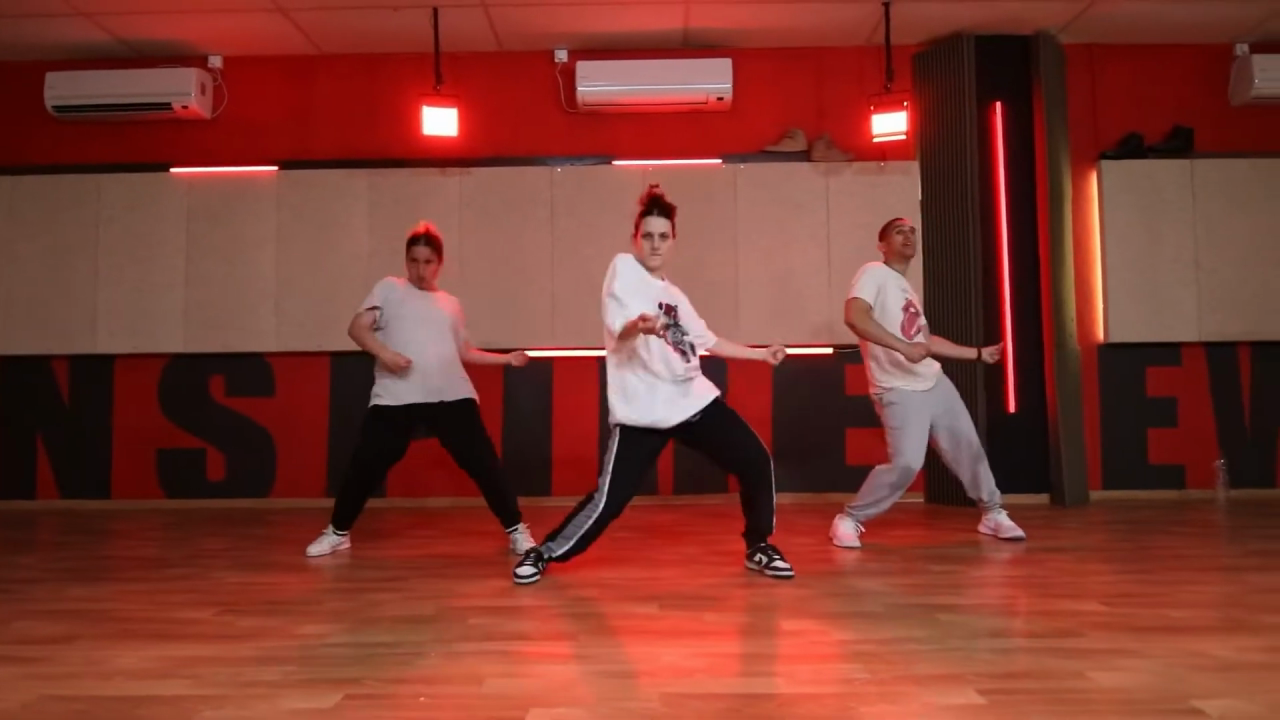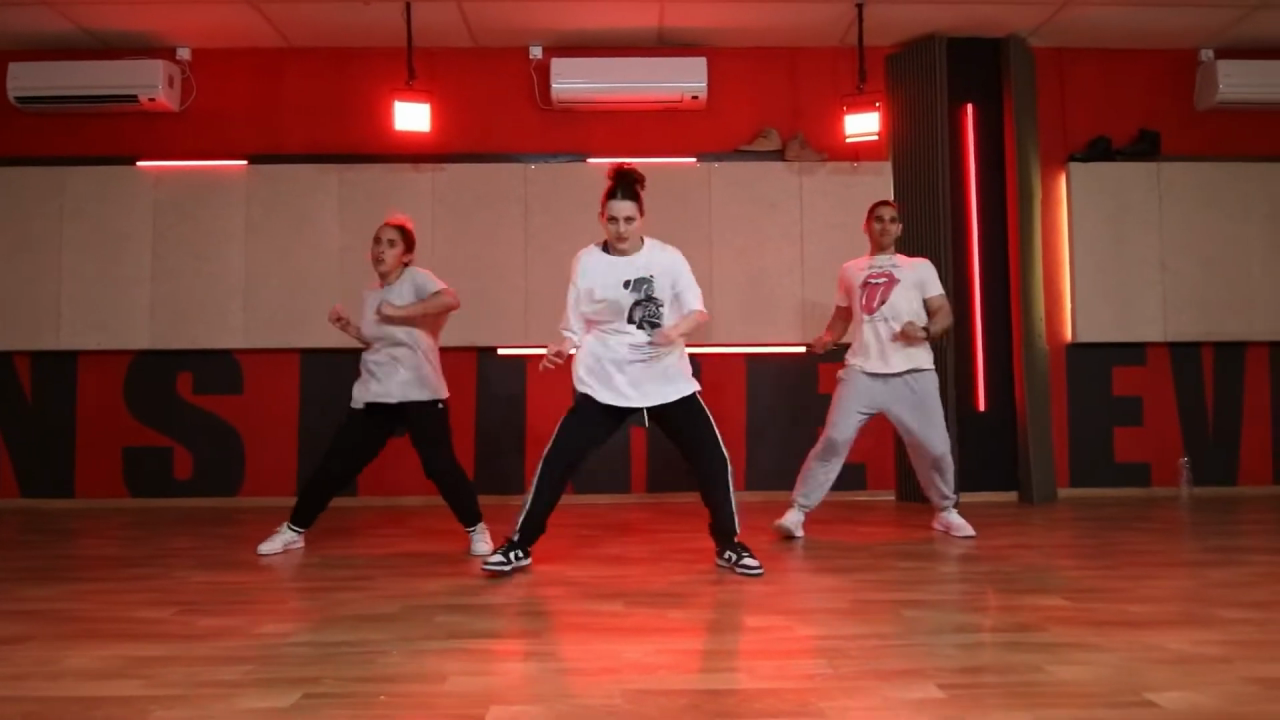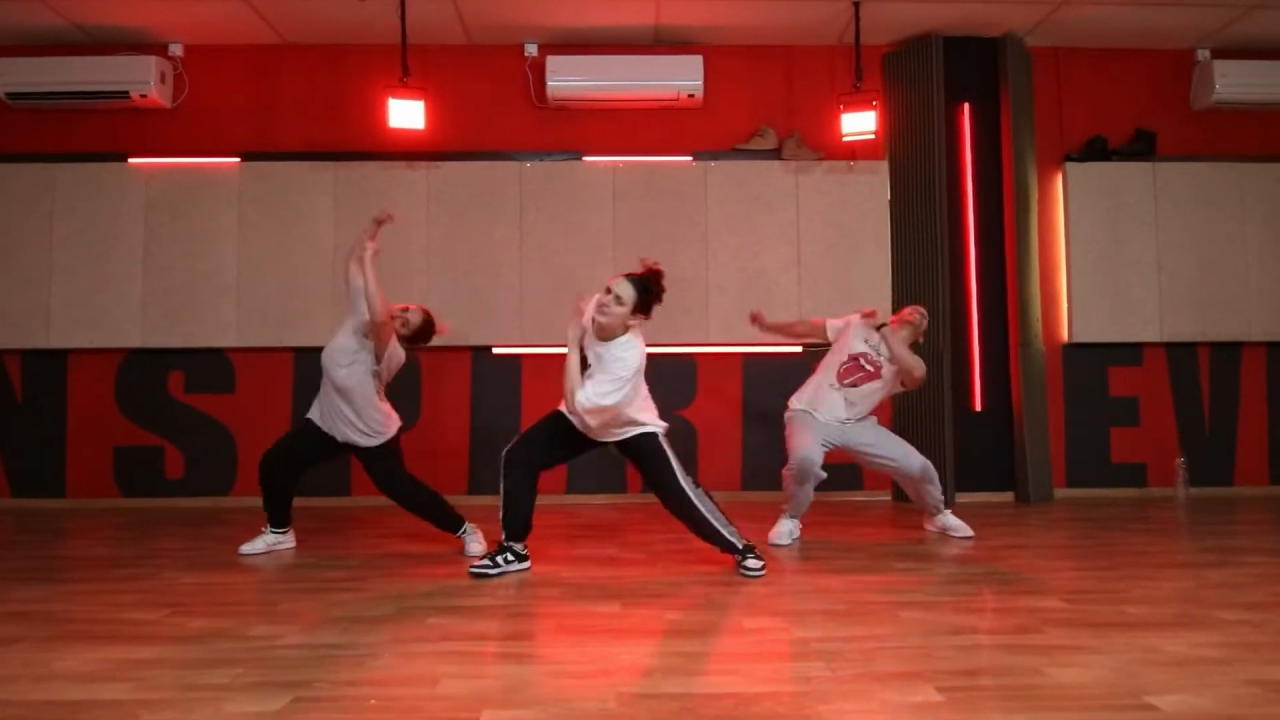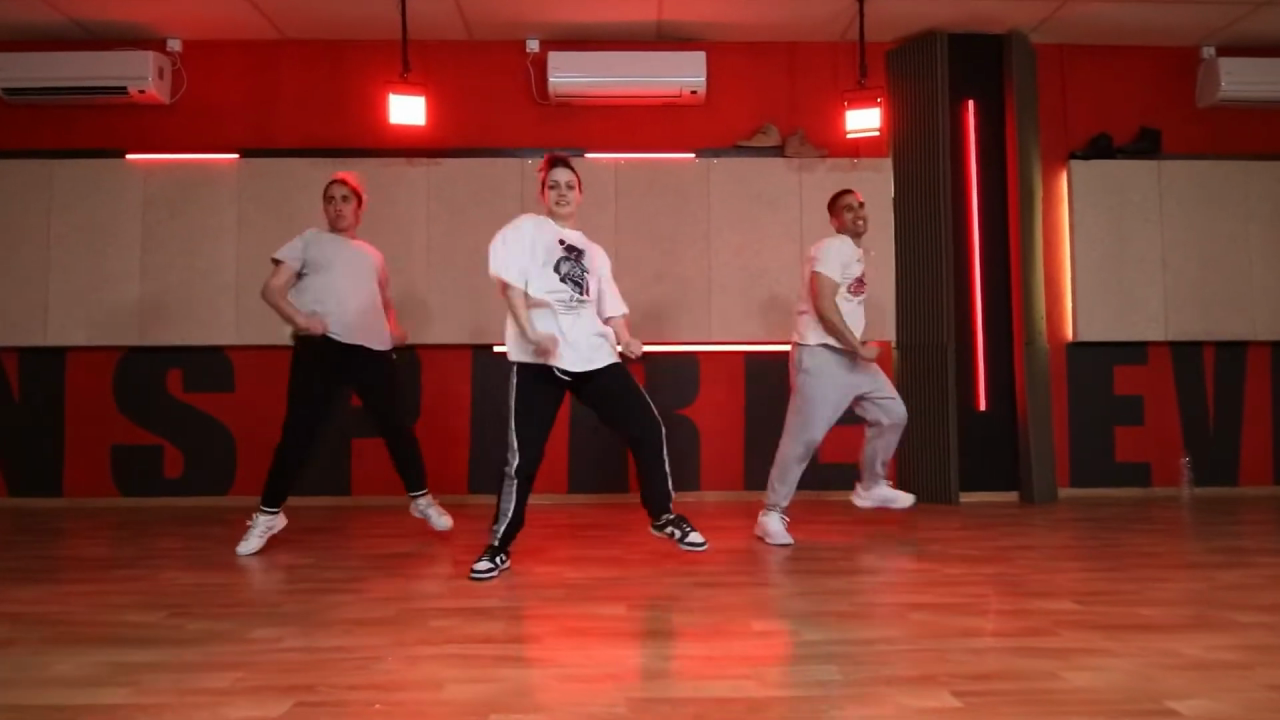
dt=0.5s
person 1, frame 1
left shoulder: (672, 293)
right shoulder: (623, 267)
left elbow: (706, 341)
right elbow: (621, 328)
left wrist: (761, 354)
right wrist: (639, 326)
left hip: (693, 399)
right hip: (643, 408)
left knee: (756, 461)
right knee: (610, 497)
left ankle: (758, 546)
right ankle: (544, 552)
person 1, frame 2
left shoulder: (667, 256)
right shoulder: (586, 261)
left elbow: (696, 309)
right elbow: (576, 326)
left wrist: (680, 327)
right wrist: (562, 350)
left hip: (667, 381)
right hip: (604, 383)
left knee: (712, 459)
right knee: (558, 458)
left ankle: (728, 545)
right ankle: (520, 544)
person 1, frame 3
left shoulder: (627, 354)
right shoulder: (592, 312)
left elbow: (584, 405)
left hip: (631, 425)
right hip: (579, 416)
left knee: (679, 493)
right knee: (518, 459)
left ankle: (739, 547)
right ankle: (514, 548)
person 1, frame 4
left shoulder: (593, 250)
right shoulder: (527, 228)
left elbow: (610, 308)
right elbow: (505, 275)
left wrist: (626, 337)
right wrist: (530, 328)
left hip: (593, 355)
right hip: (537, 356)
left knee: (646, 426)
right knee: (523, 456)
left ankle: (663, 515)
right ankle: (499, 547)
person 2, frame 1
left shoulder: (451, 304)
right shoulder: (389, 289)
left elbow: (463, 352)
right elbow: (357, 328)
left wrist: (507, 358)
right wrist: (383, 353)
left hip: (450, 397)
right hip: (395, 398)
left knee: (485, 464)
right knee: (363, 467)
left ankle: (516, 529)
right ankle: (338, 532)
person 2, frame 2
left shoulder: (418, 279)
right shoulder: (372, 296)
left elbow: (450, 300)
left wrist: (401, 312)
right wrist: (346, 324)
left hip: (422, 395)
right hip: (373, 396)
left knee: (441, 465)
right knee: (337, 464)
left ankle: (476, 528)
right ankle: (294, 529)
person 2, frame 3
left shoulder: (389, 353)
right shoulder: (362, 316)
left elbow: (379, 320)
right elbow: (355, 268)
left wrist: (368, 261)
right wrist: (373, 231)
left hip: (371, 433)
right hip: (326, 422)
left knee: (402, 490)
right knee: (273, 464)
left ankle: (465, 530)
right ankle: (279, 531)
person 2, frame 4
left shoulder: (372, 255)
right shoulder: (309, 242)
left elbow: (384, 300)
right elbow: (271, 288)
left wrist: (393, 325)
right wrist: (298, 316)
left hip: (370, 349)
right hip: (321, 345)
left knee: (396, 424)
right knee: (300, 431)
left ankle: (422, 498)
right ankle: (268, 513)
person 3, frame 1
left shoulder: (906, 288)
right shoulder: (873, 273)
right elbow: (854, 317)
left wrist: (978, 354)
right wrist: (902, 348)
left hip: (934, 383)
right hip: (899, 391)
left knee: (968, 448)
right knee: (906, 464)
left ankle: (992, 513)
right ankle: (849, 519)
person 3, frame 2
left shoulder: (920, 267)
right shoulder: (850, 270)
left elbow: (944, 314)
right elbow: (841, 317)
left wrist: (926, 330)
right wrist: (826, 339)
left hip: (913, 374)
right hip: (862, 372)
left knee: (936, 447)
right knee: (835, 438)
left ankle: (945, 511)
right ankle: (798, 509)
person 3, frame 3
left shoulder: (910, 363)
right shoulder: (857, 325)
left elbow: (916, 373)
right elbow: (812, 328)
left wrist: (882, 329)
right wrist: (769, 326)
left hip: (853, 424)
right hip: (809, 416)
left knee: (919, 467)
right knee: (805, 461)
left ankle: (937, 514)
right ankle: (791, 517)
person 3, frame 4
left shoulder: (856, 253)
right shoulder: (833, 245)
right elbow: (822, 303)
left wrist: (861, 346)
right wrist: (857, 342)
left hip: (851, 353)
right hip: (819, 353)
left knee: (893, 414)
right knee: (806, 434)
left ankle: (872, 485)
right ankle: (771, 513)
